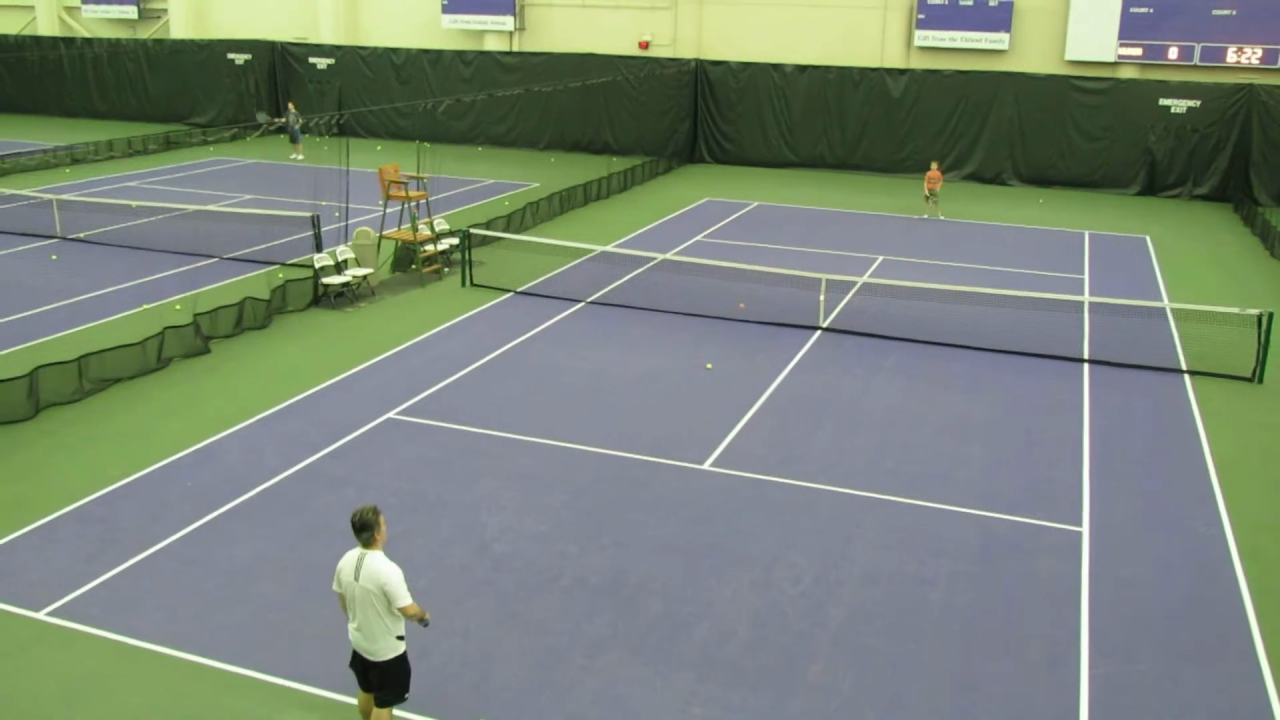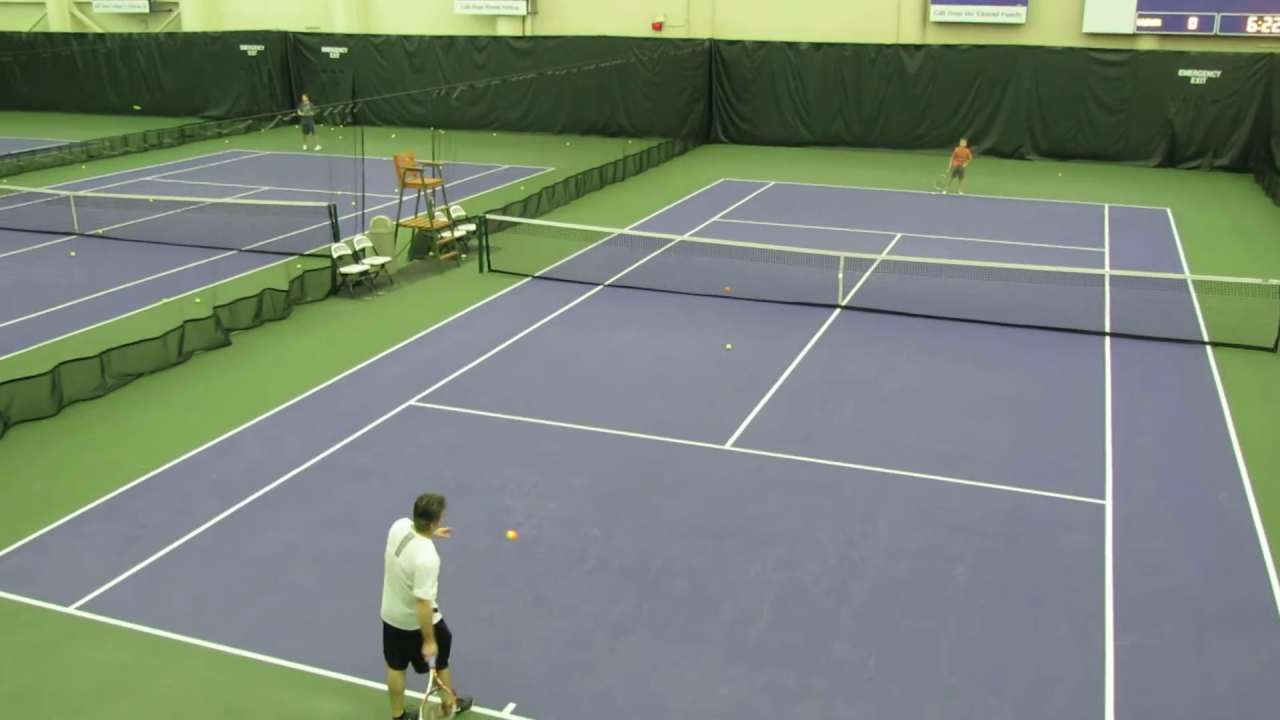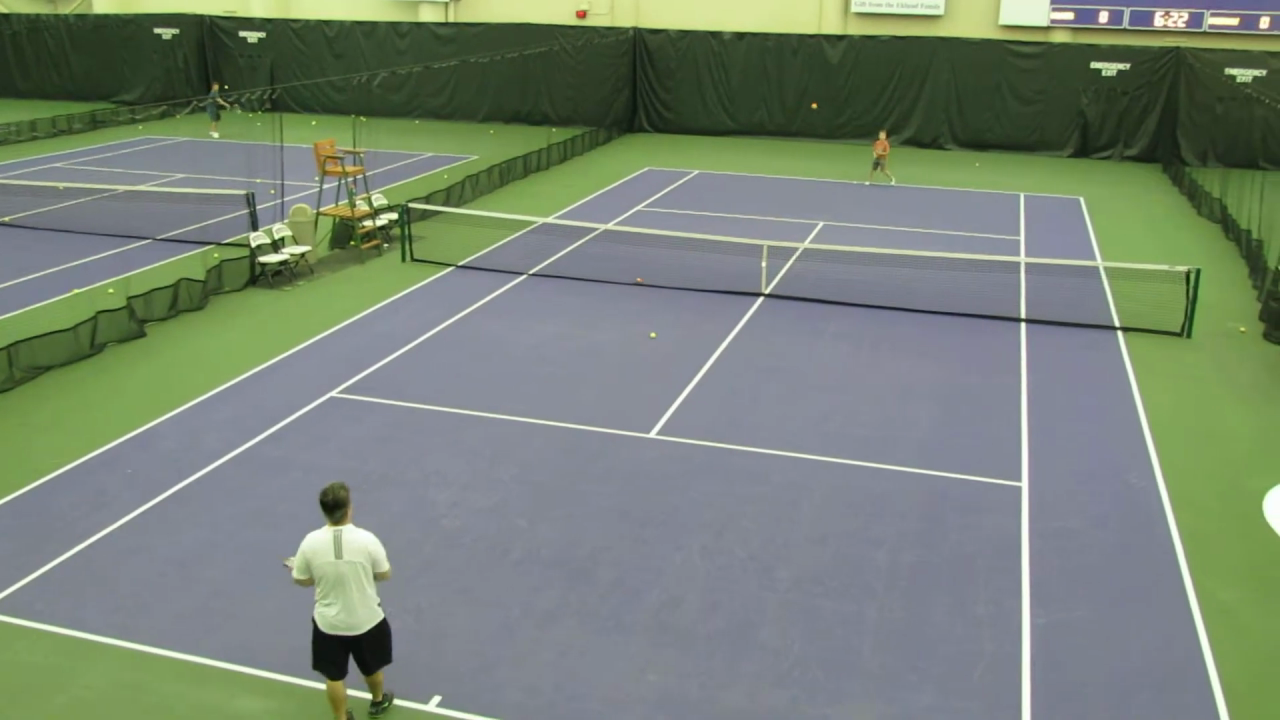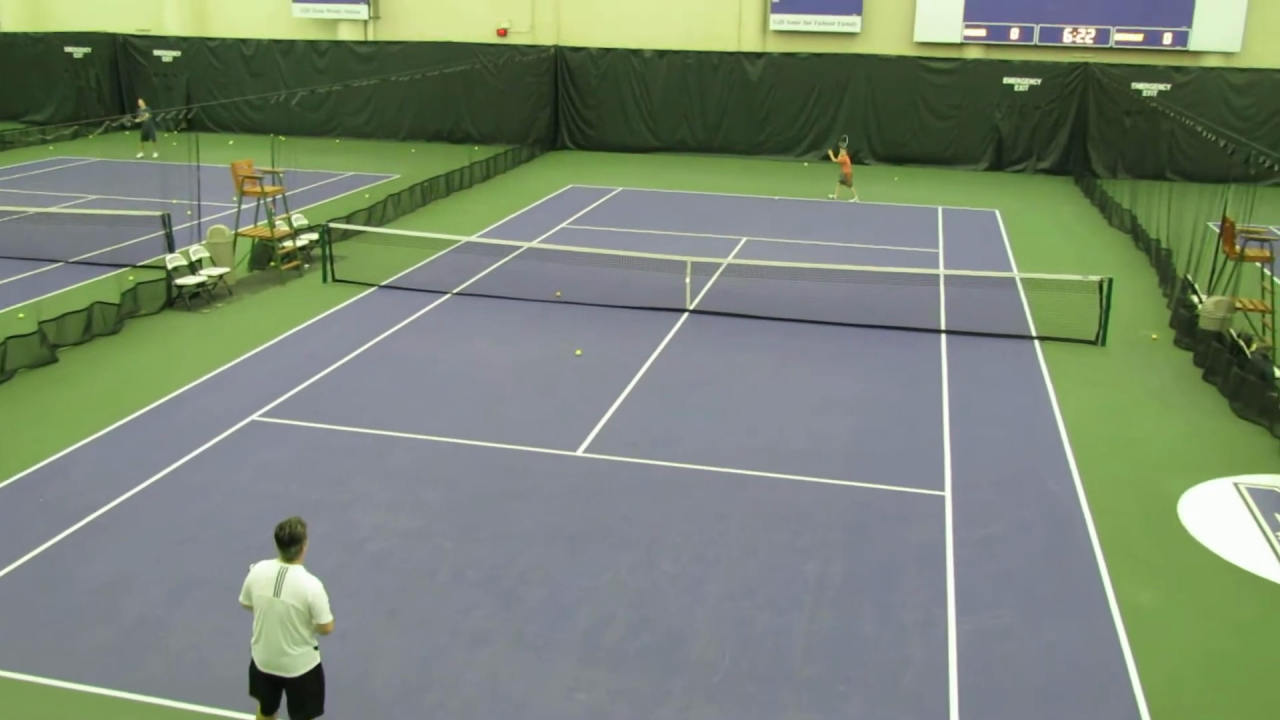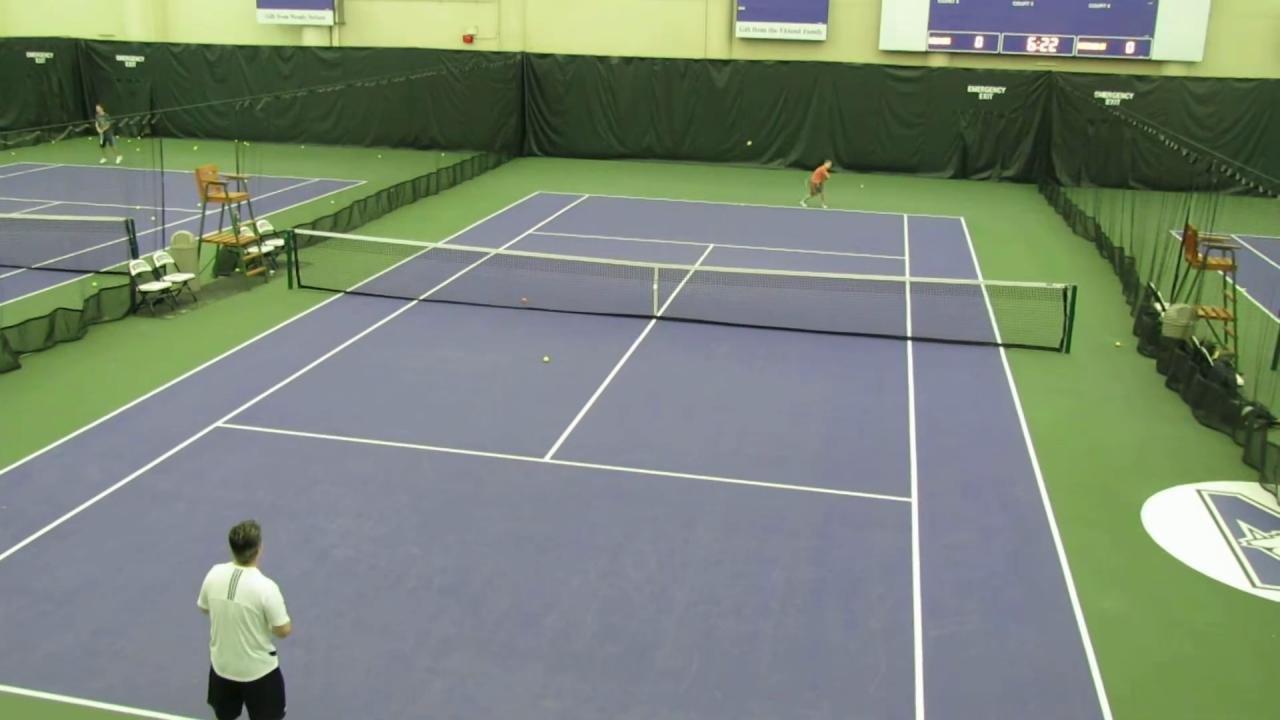
dt=1s
person 1, frame 1
left shoulder: (346, 561)
right shoulder: (387, 570)
left elbow: (344, 601)
right elbow: (409, 611)
right wrist: (423, 615)
left hip: (359, 641)
right hip: (387, 649)
left knee: (367, 691)
person 1, frame 2
left shoulder: (400, 526)
right shoulder: (426, 559)
right elbow: (423, 603)
left wrist: (433, 535)
right wrist: (429, 640)
left hip: (390, 615)
right hip: (419, 621)
left knee: (396, 666)
right knee: (440, 664)
person 1, frame 3
left shoulder: (311, 542)
right shoulder: (366, 539)
left elbow: (300, 579)
right elbow: (385, 575)
left hip: (329, 623)
right hip: (366, 620)
left knee: (334, 676)
right knee: (373, 667)
right ankle: (378, 701)
person 1, frame 4
left shoulder: (258, 571)
right shoulder: (311, 585)
left elbow: (246, 604)
right elbow: (326, 628)
left hip: (263, 659)
right hip: (300, 665)
person 1, frame 5
left shoulder: (214, 575)
right shoulder: (265, 588)
left elbow: (205, 608)
right elbow: (283, 630)
left hip: (221, 665)
right hip: (258, 670)
